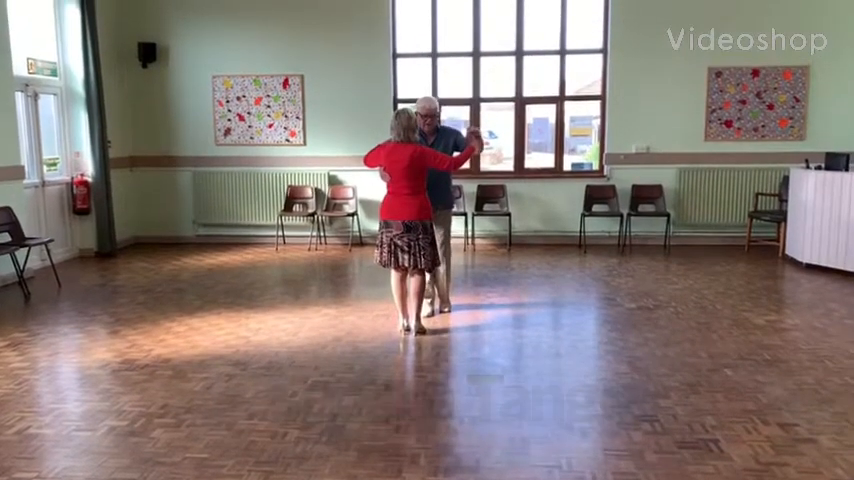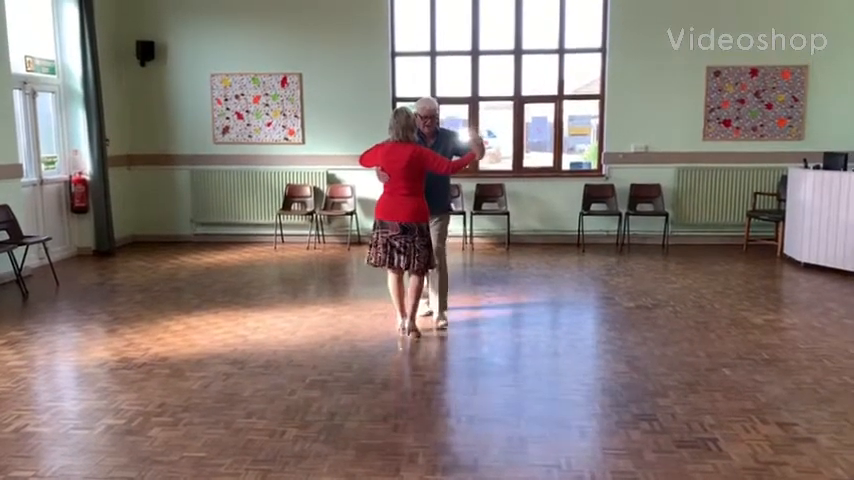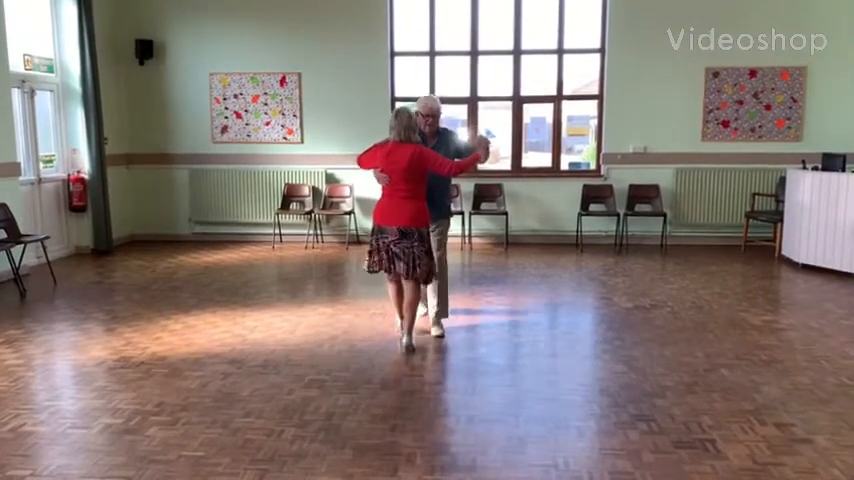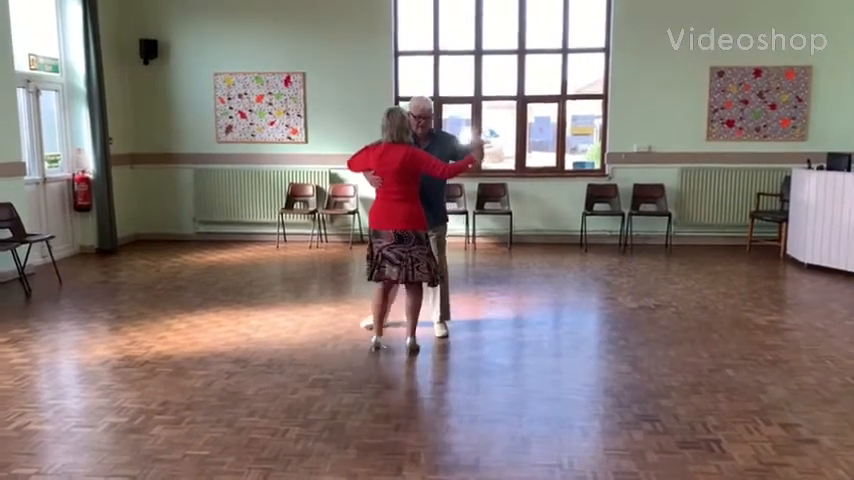
dt=0.4s
person 1, frame 1
left shoulder: (385, 150)
right shoulder: (420, 152)
left elbow: (367, 160)
right elbow: (451, 163)
right wrist: (472, 148)
left hip: (391, 215)
right hip: (416, 216)
left knee: (397, 269)
right knee: (418, 269)
left ankle: (403, 319)
right ankle: (415, 320)
person 1, frame 2
left shoulder: (383, 150)
right shoulder: (418, 153)
left elbow: (363, 160)
right elbow: (449, 167)
right wrist: (474, 154)
left hip: (386, 216)
right hip: (412, 216)
left knee: (394, 269)
right knee: (416, 270)
left ankle: (401, 319)
right ankle: (410, 319)
person 1, frame 3
left shoulder: (382, 150)
right shoulder: (419, 153)
left elbow: (361, 161)
right elbow: (452, 168)
right wrist: (478, 156)
left hip: (385, 219)
right hip: (412, 221)
left knee: (393, 275)
right knee: (412, 278)
left ankle: (401, 321)
right ankle: (407, 335)
person 1, frame 4
left shoulder: (374, 153)
right shoulder: (412, 154)
left elbow: (351, 164)
right elbow: (445, 171)
right wrist: (473, 158)
left hip: (380, 223)
right hip: (408, 224)
left knee: (385, 282)
right knee: (413, 282)
left ankle: (377, 334)
right ankle: (410, 337)
person 2, frame 1
left shoulder: (450, 135)
left wrist: (475, 139)
left hip: (441, 203)
left knee: (442, 251)
left ankle: (443, 298)
right ankle: (427, 299)
person 2, frame 2
left shoulder: (449, 138)
left elbow: (470, 155)
right wrist: (380, 172)
left hip: (438, 208)
left knee: (437, 255)
left ankle: (439, 309)
right ankle: (426, 298)
person 2, frame 3
left shoulder: (450, 139)
left elbow: (473, 157)
left wrist: (482, 148)
right wrist: (378, 174)
left hip: (438, 212)
left knee: (436, 262)
left ankle: (436, 317)
right ankle: (423, 301)
person 2, frame 4
left shoulder: (445, 141)
left elbow: (467, 160)
left wrist: (473, 150)
right wrist: (371, 176)
left hip: (433, 216)
left knee: (437, 268)
left ankle: (440, 319)
